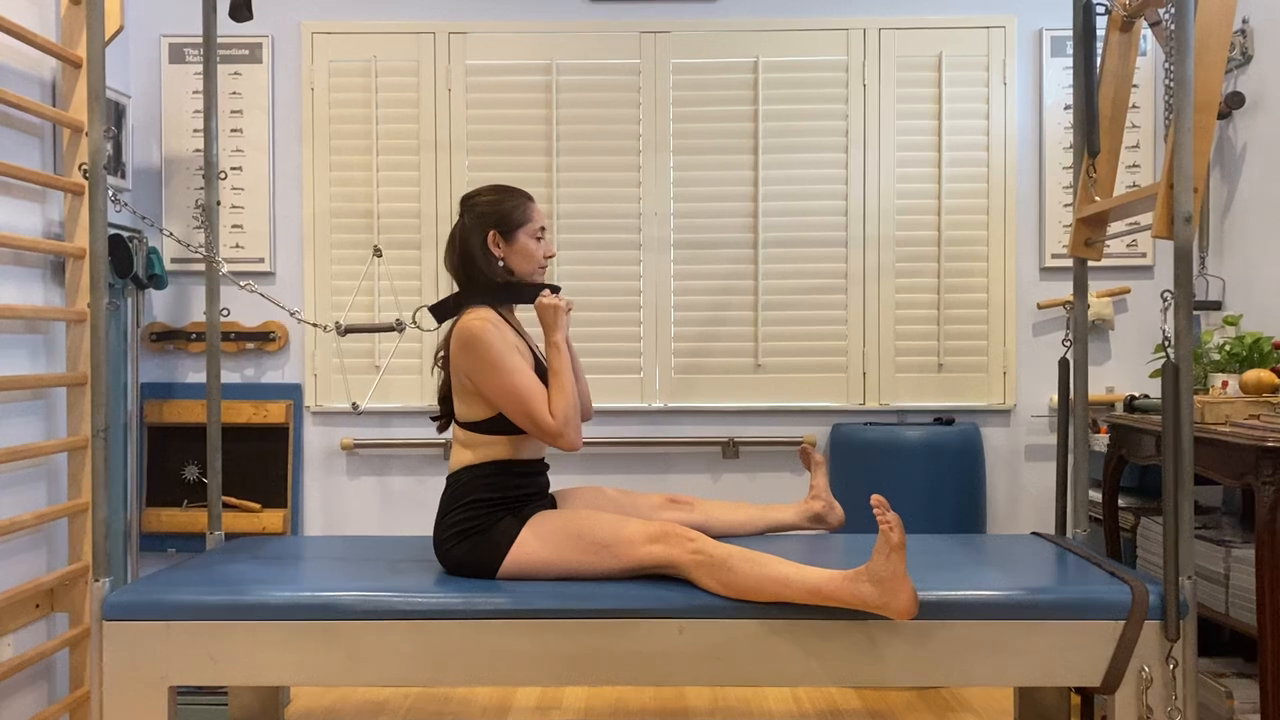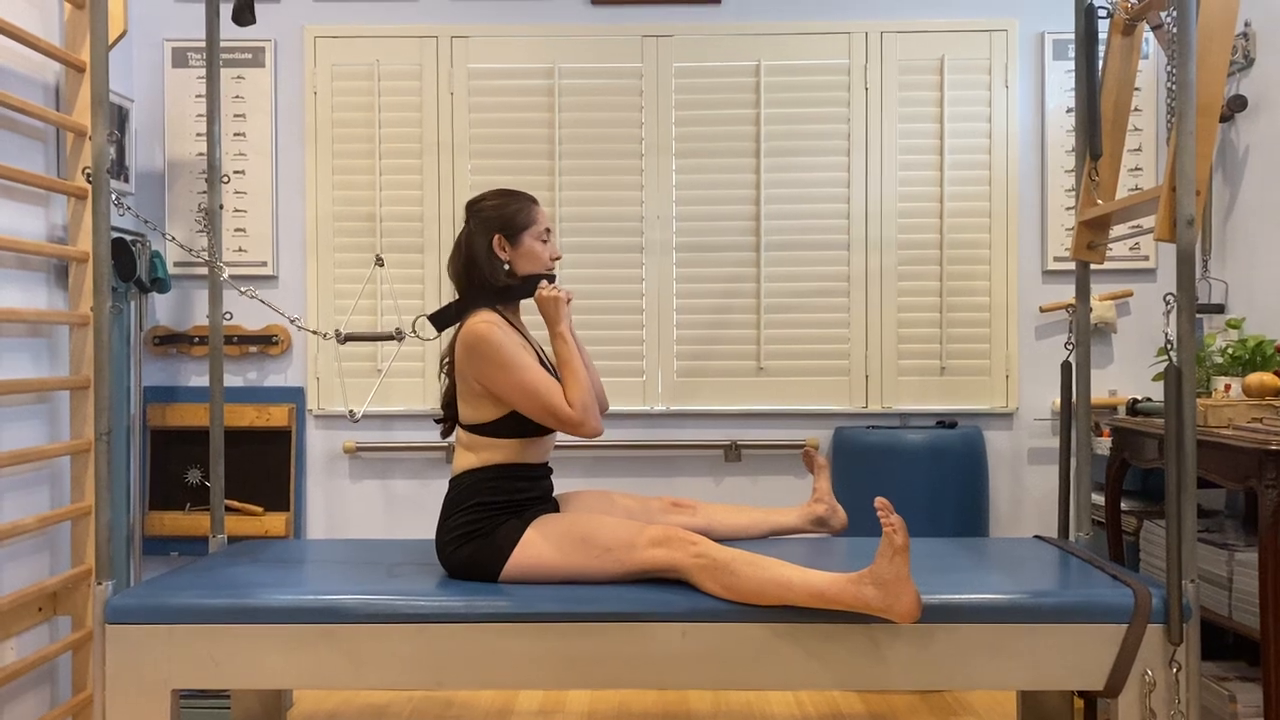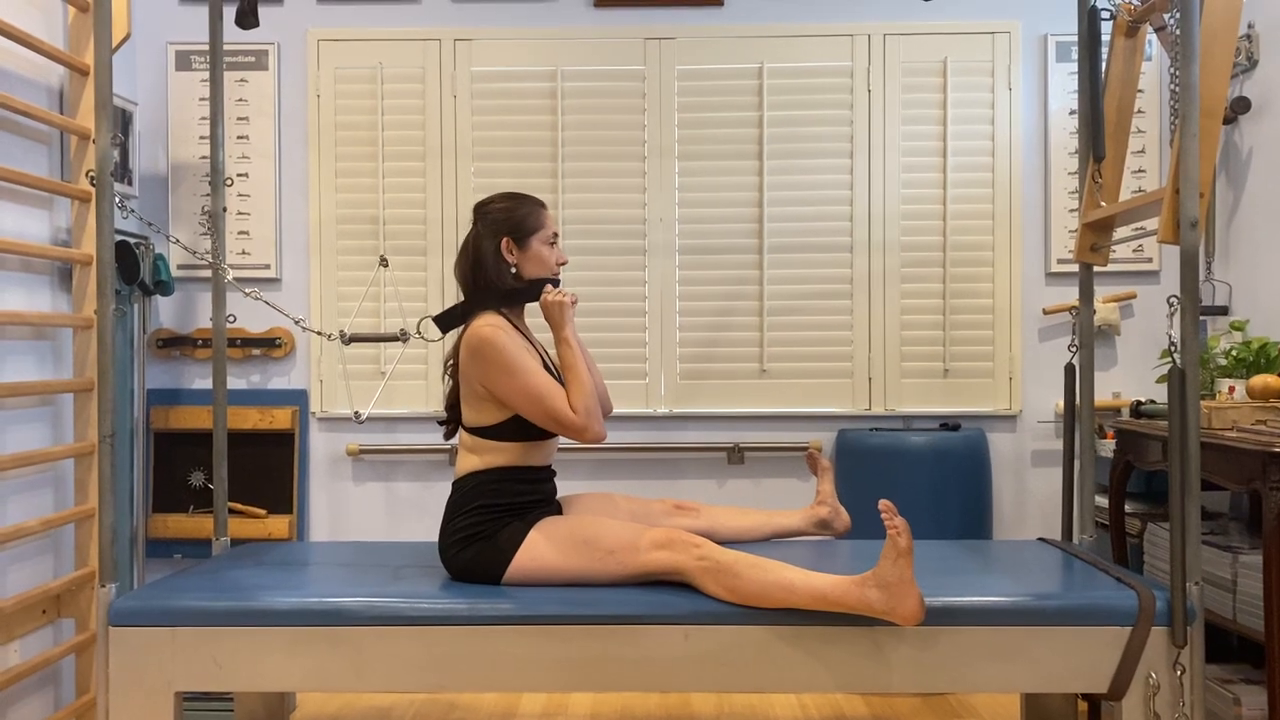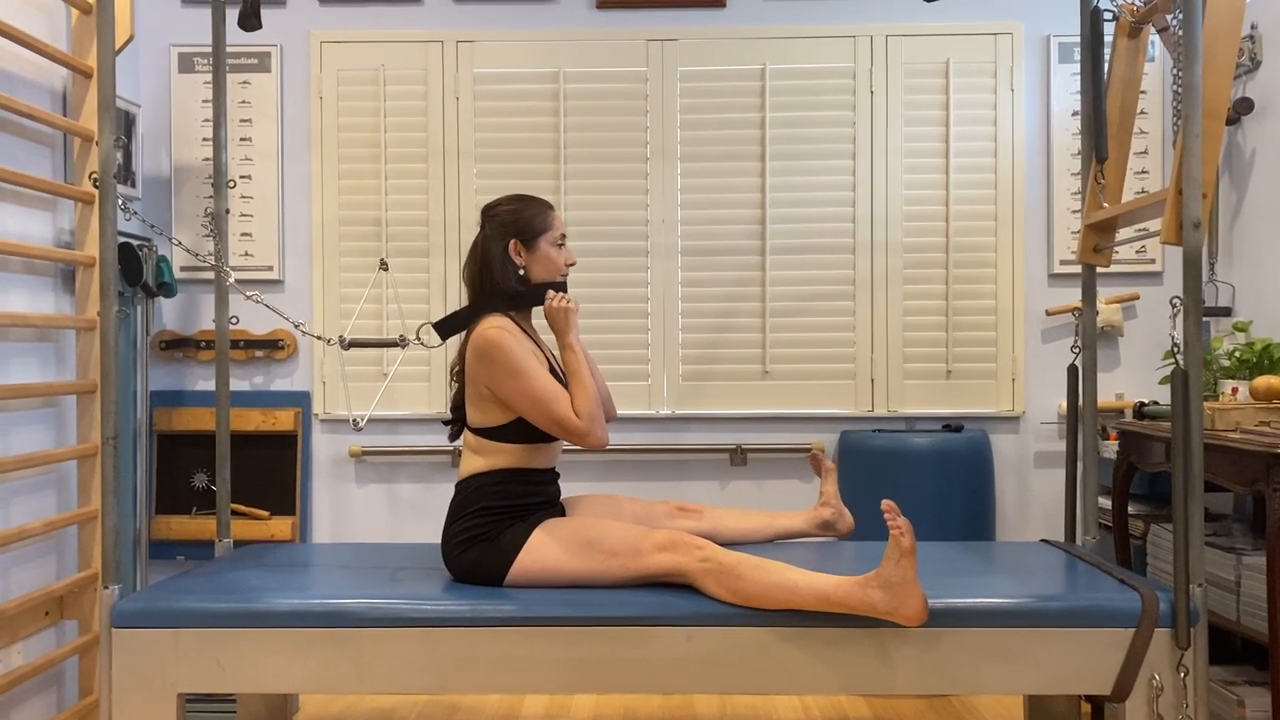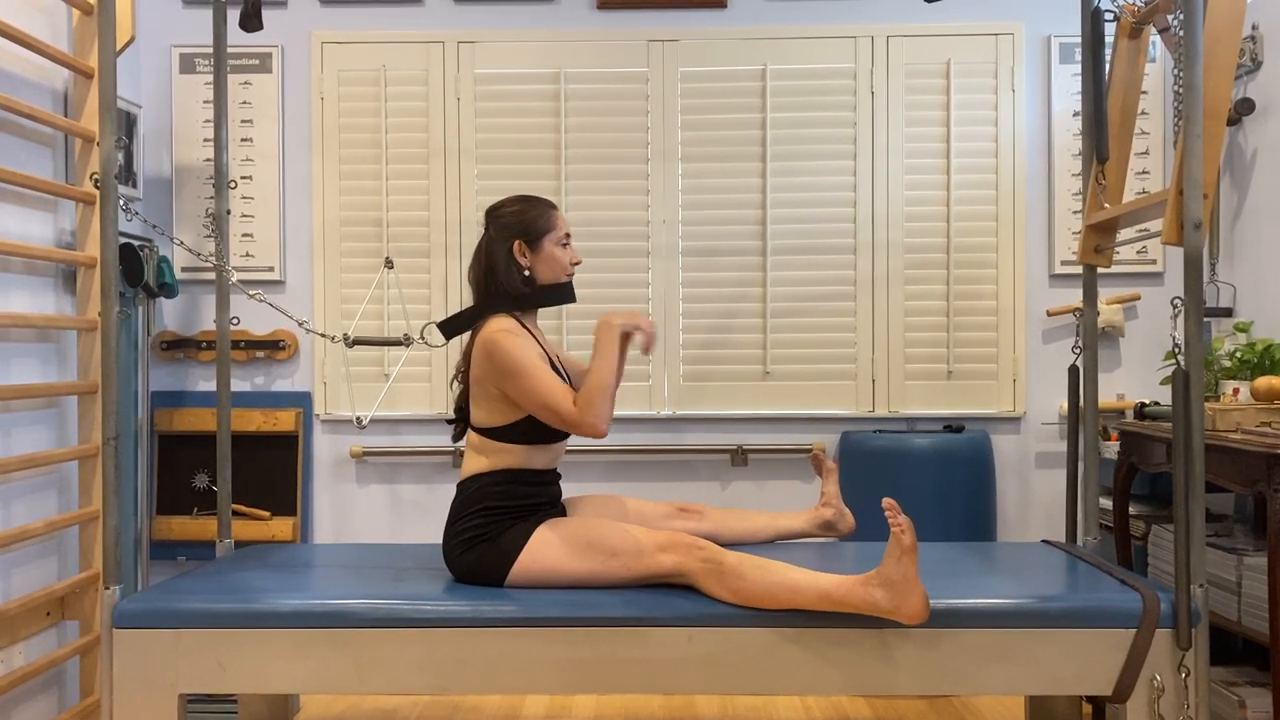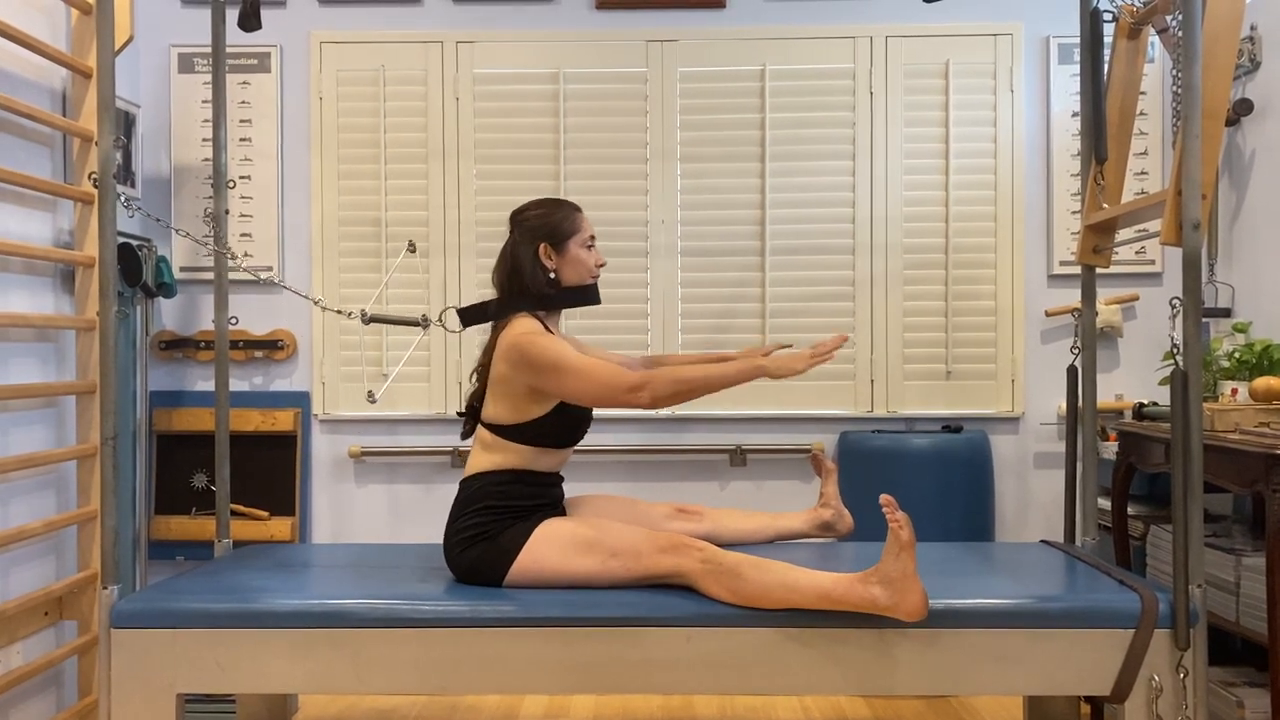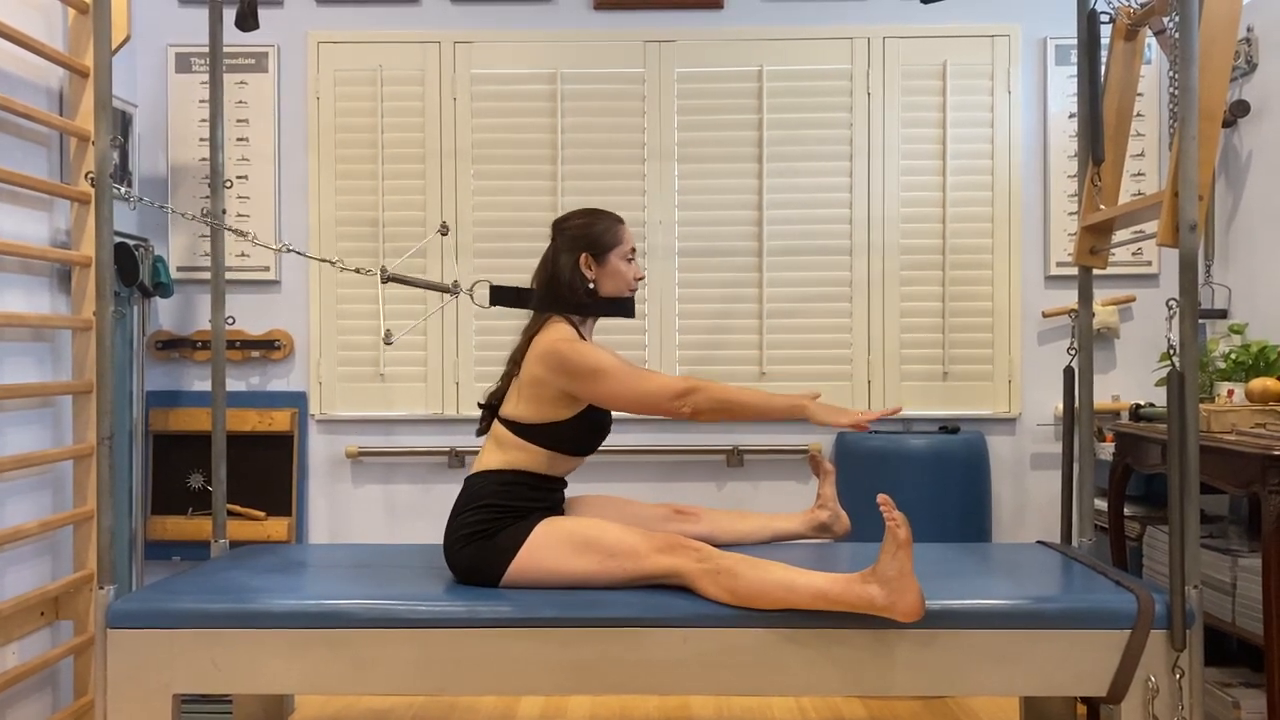
dt=0.5s
person 1, frame 1
left shoulder: (500, 321)
right shoulder: (479, 329)
left elbow: (581, 410)
right elbow: (565, 433)
left wrist: (560, 334)
right wrist: (555, 336)
left hip: (522, 507)
right hip: (485, 528)
left knee: (673, 507)
right knee: (675, 544)
left ankle: (810, 511)
person 1, frame 2
left shoulder: (506, 324)
right shoulder: (484, 332)
left elbow: (597, 405)
right elbow: (585, 421)
left wrist: (564, 326)
right wrist: (559, 328)
left hip: (526, 510)
right hip: (487, 531)
left knee: (674, 511)
right knee: (678, 548)
left ankle: (812, 513)
person 1, frame 3
left shoulder: (511, 328)
right shoulder: (489, 336)
left elbow: (601, 408)
right elbow: (587, 427)
left wrist: (567, 331)
right wrist: (564, 333)
left hip: (530, 511)
right hip: (491, 534)
left knee: (676, 513)
right knee: (680, 551)
left ankle: (814, 517)
person 1, frame 4
left shoulder: (517, 329)
right shoulder: (496, 337)
left elbow: (605, 413)
right elbow: (590, 432)
left wrist: (569, 337)
right wrist: (568, 339)
left hip: (532, 514)
right hip: (492, 535)
left knee: (680, 516)
right knee: (683, 552)
left ankle: (818, 517)
person 1, frame 5
left shoulder: (521, 330)
right shoulder: (501, 338)
left elbow: (593, 387)
right elbow: (591, 420)
left wrist: (620, 341)
right wrist: (609, 334)
left hip: (532, 512)
right hip: (493, 535)
left knee: (682, 516)
right knee: (681, 554)
left ankle: (819, 518)
person 1, frame 6
left shoulder: (540, 331)
right shoulder: (526, 340)
left elbow: (638, 367)
right elbow: (643, 389)
left wrist: (740, 357)
right wrist: (760, 367)
left hip: (533, 512)
right hip: (493, 534)
left knee: (682, 518)
right knee: (683, 557)
left ankle: (816, 518)
right ankle: (873, 593)
person 1, frame 7
left shoulder: (568, 337)
right shoulder: (562, 349)
left elbow: (673, 393)
right elbow: (686, 400)
left wrist: (789, 404)
right wrist: (804, 408)
left hip: (527, 514)
right hip: (492, 533)
left knee: (680, 518)
right knee: (682, 558)
left ankle: (812, 520)
right ankle: (872, 594)
